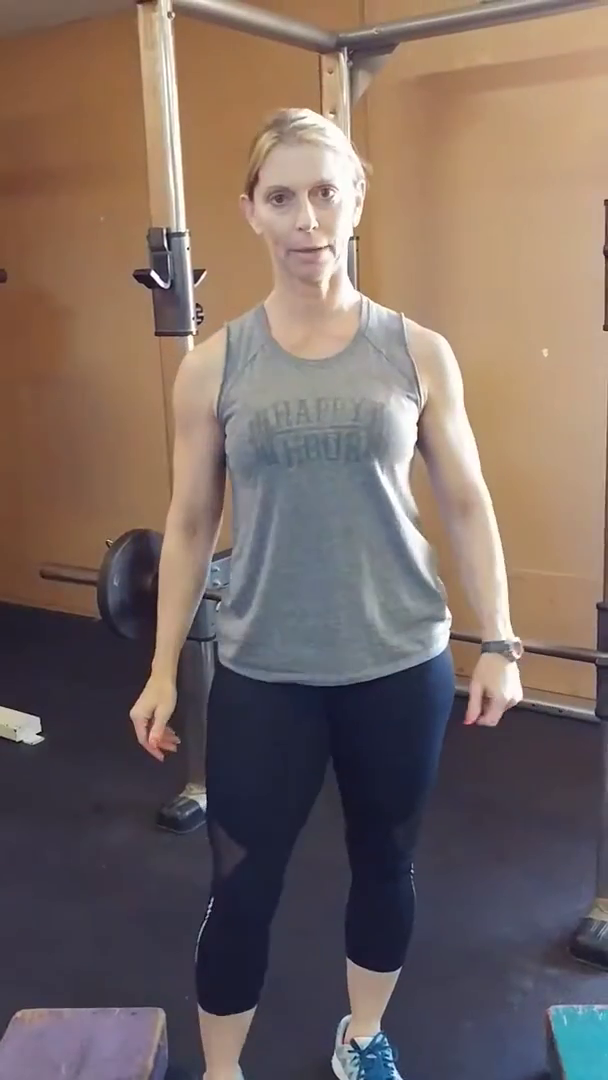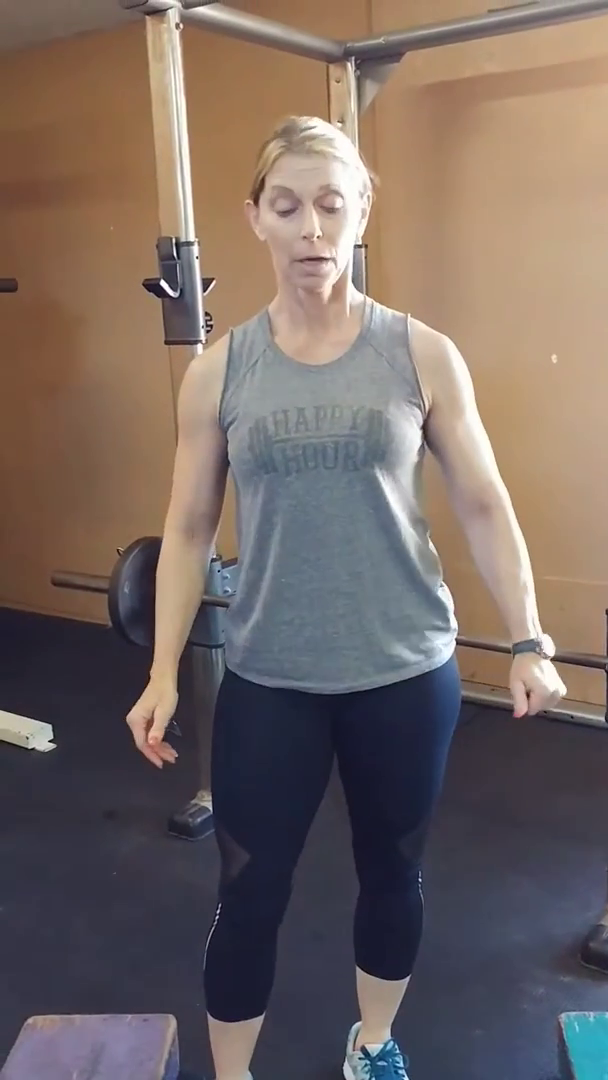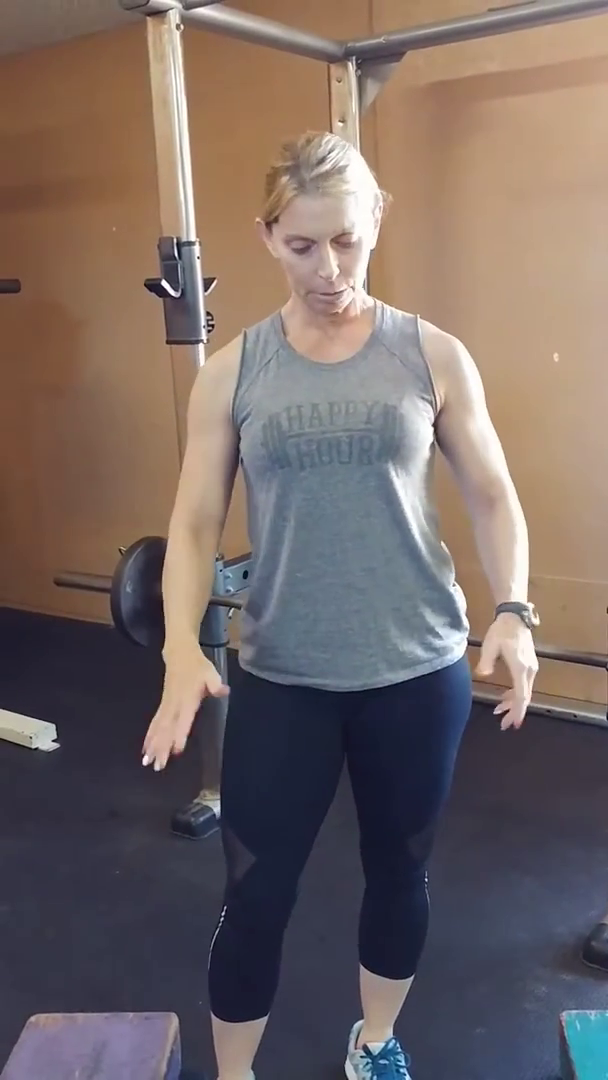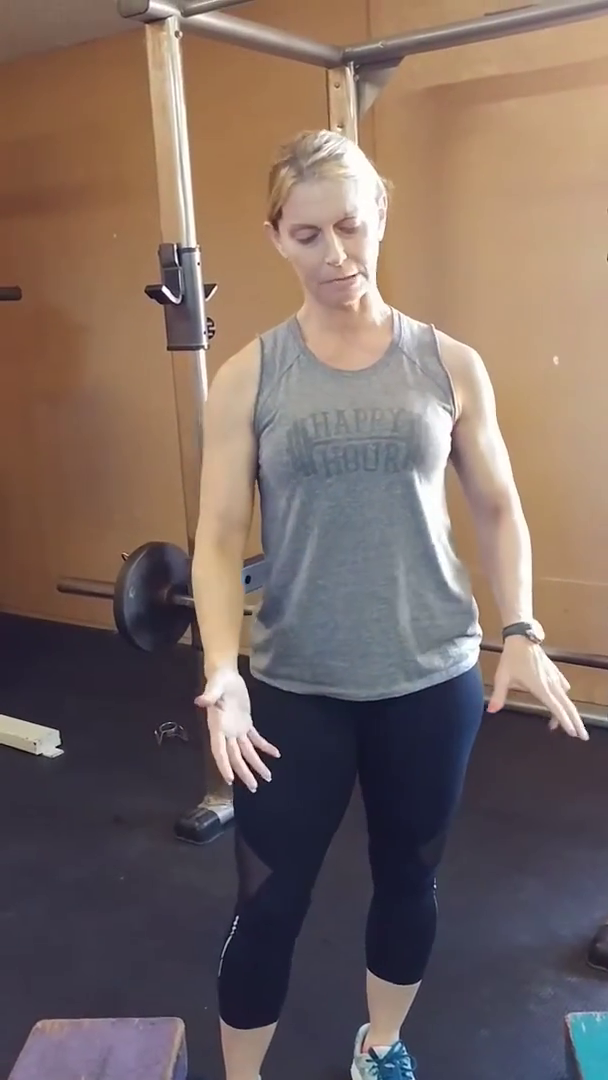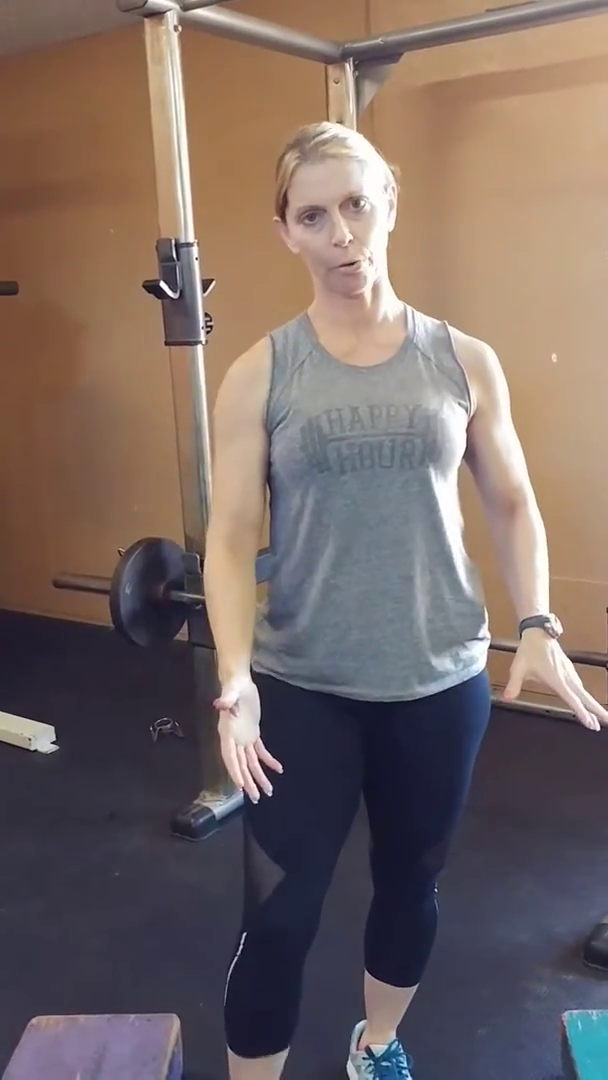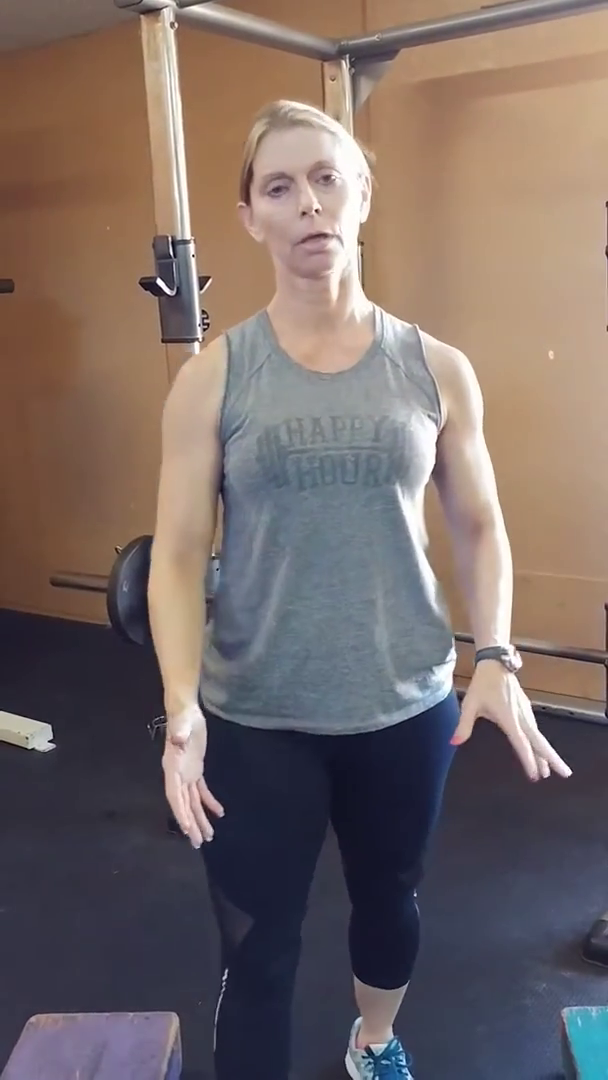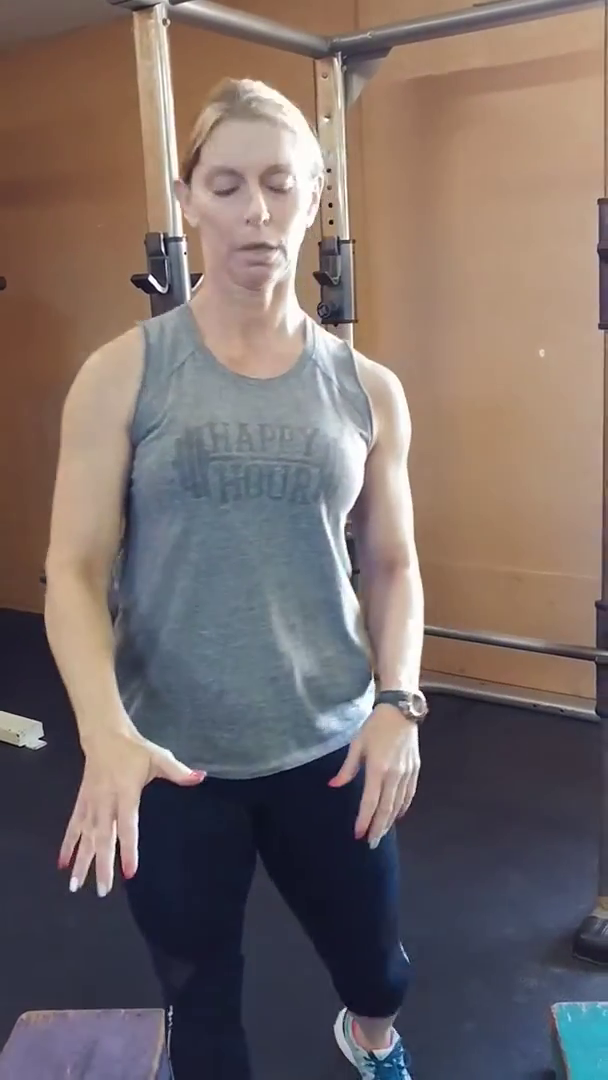
dt=0.5s
person 1, frame 1
left shoulder: (418, 352)
right shoulder: (215, 366)
left elbow: (466, 507)
right elbow: (189, 526)
left wrist: (497, 642)
right wrist: (163, 669)
left hip: (401, 666)
right hip: (263, 674)
left knee: (385, 864)
right knee: (241, 890)
person 1, frame 2
left shoulder: (423, 355)
right shoulder: (219, 371)
left elbow: (484, 504)
right elbow: (189, 528)
left wrist: (528, 640)
right wrist: (163, 672)
left hip: (406, 674)
right hip: (268, 682)
left knee: (393, 873)
right knee: (249, 895)
person 1, frame 3
left shoulder: (433, 355)
right shoulder: (233, 371)
left elbow: (494, 499)
right elbow: (194, 527)
left wrist: (511, 611)
right wrist: (182, 650)
left hip: (420, 670)
right hip: (279, 679)
left knee: (398, 870)
right knee: (256, 894)
person 1, frame 4
left shoulder: (450, 365)
right shoulder: (250, 377)
left elbow: (499, 511)
right elbow: (218, 538)
left wrist: (521, 631)
right wrist: (221, 665)
left hip: (431, 679)
right hip: (295, 687)
left knee: (409, 878)
right knee: (268, 903)
person 1, frame 5
left shoulder: (464, 361)
right shoulder: (260, 374)
left elbow: (512, 506)
right elbow: (231, 540)
right wrist: (234, 677)
left hip: (441, 680)
right hip: (301, 687)
left knee: (410, 885)
right knee: (278, 918)
person 1, frame 6
left shoulder: (438, 371)
right shoulder: (214, 378)
left elbow: (479, 528)
right elbow: (177, 557)
left wrist: (494, 657)
right wrist: (181, 704)
left hip: (406, 707)
right hip: (256, 720)
left knee: (389, 900)
right knee: (256, 955)
person 1, frame 7
left shoulder: (367, 390)
right shoulder: (122, 374)
left elbow: (392, 567)
right elbow: (73, 571)
left wrist: (398, 702)
right wrist: (106, 734)
left hip: (327, 745)
right hip: (167, 757)
left knee: (375, 963)
